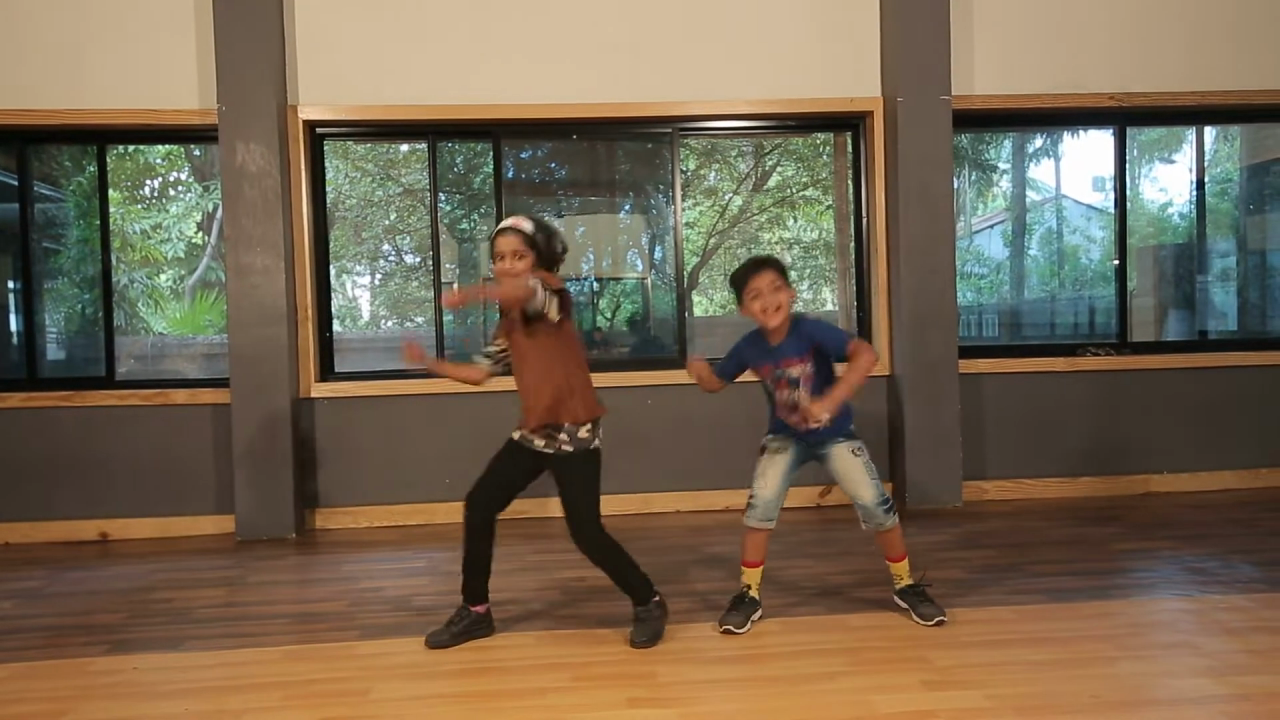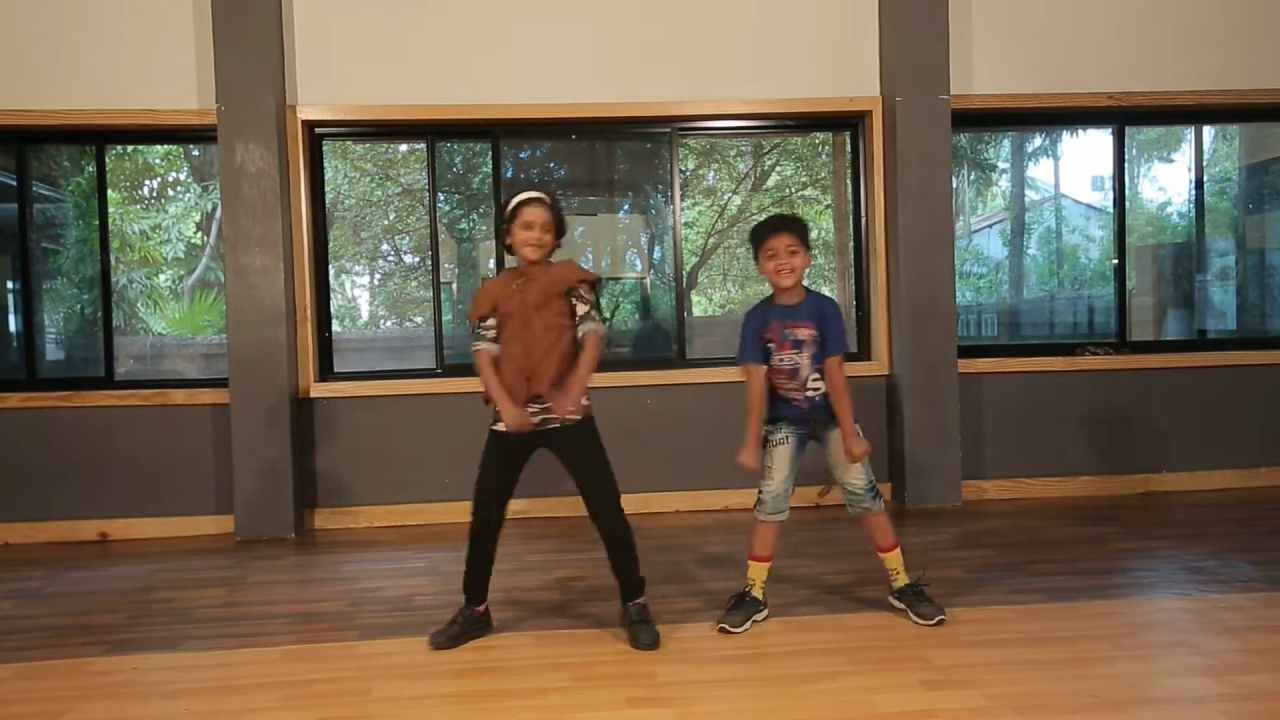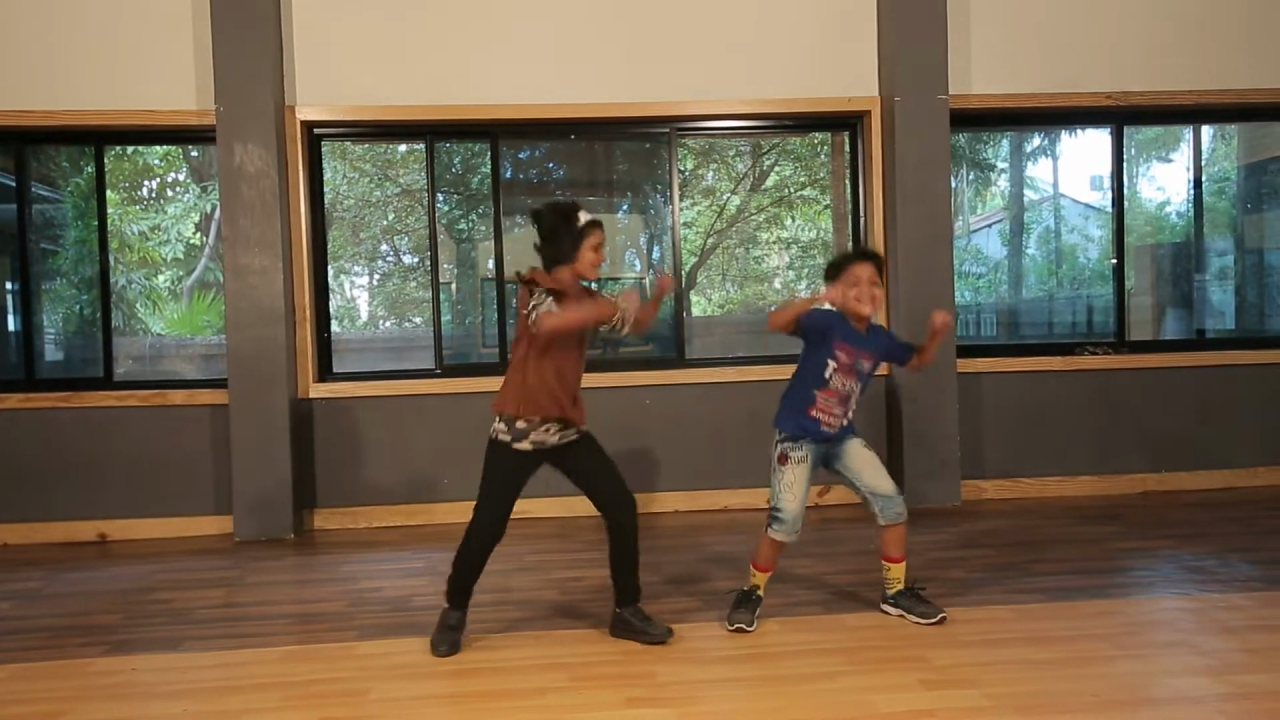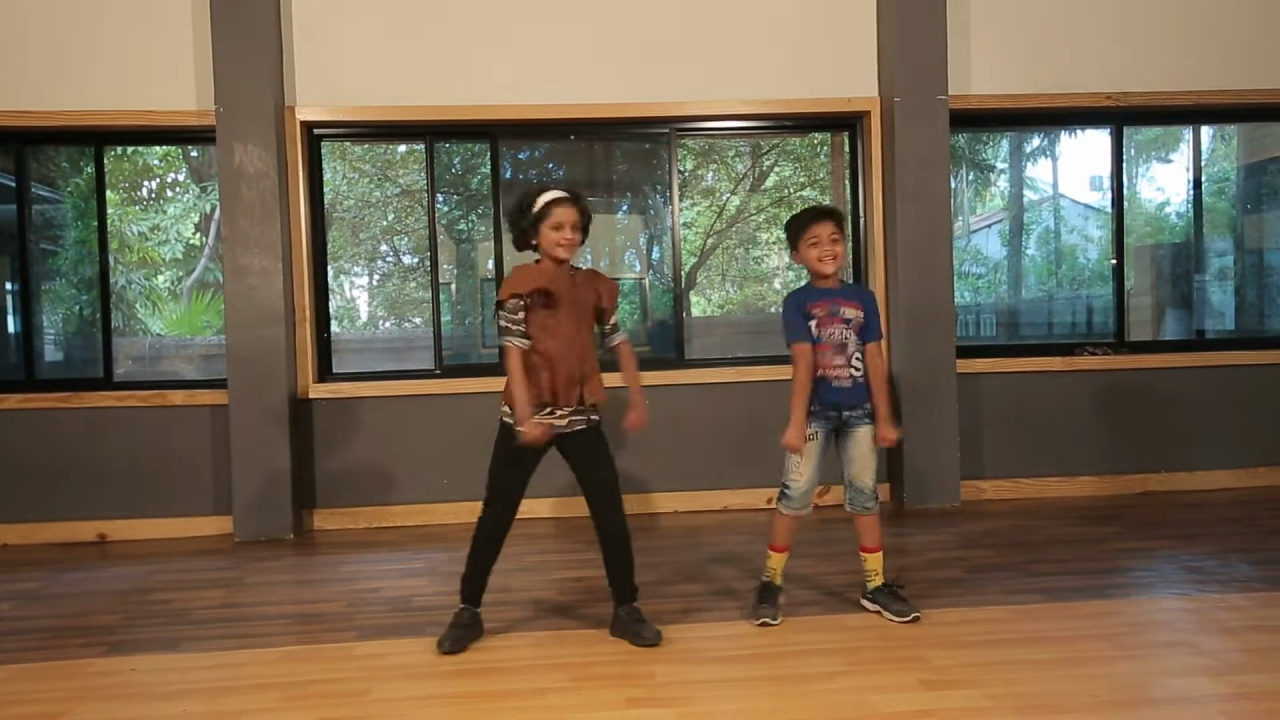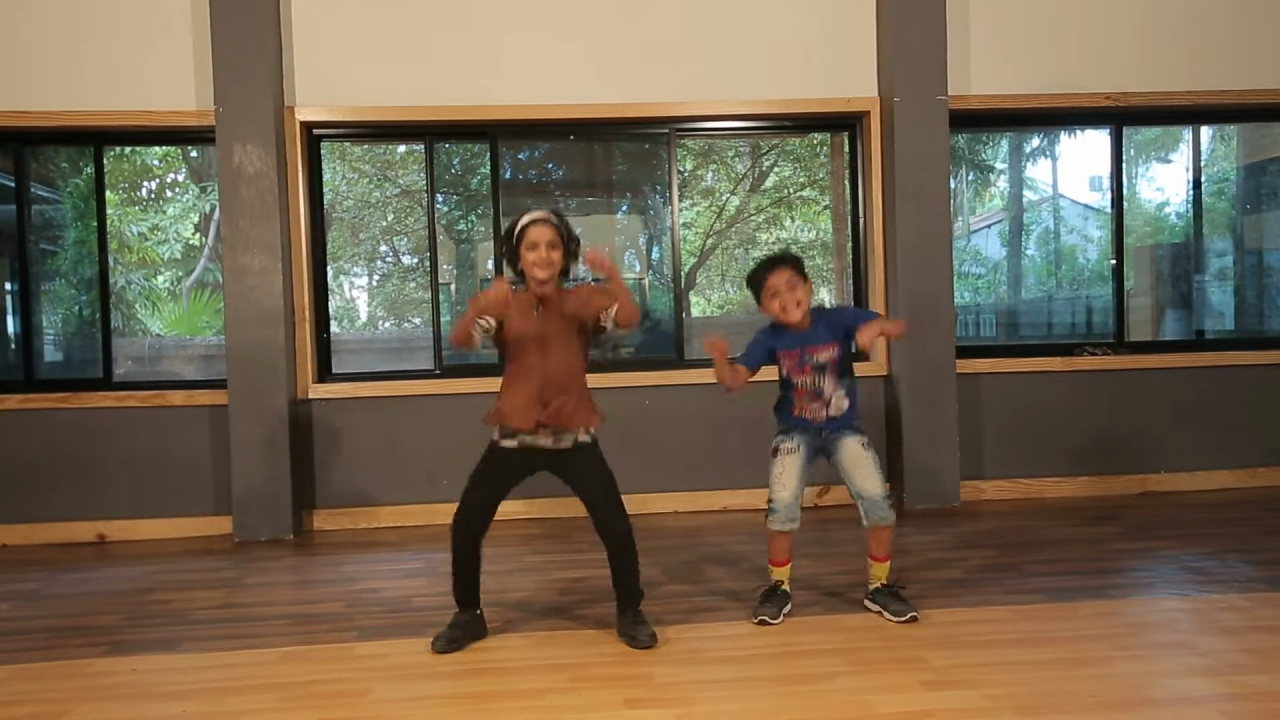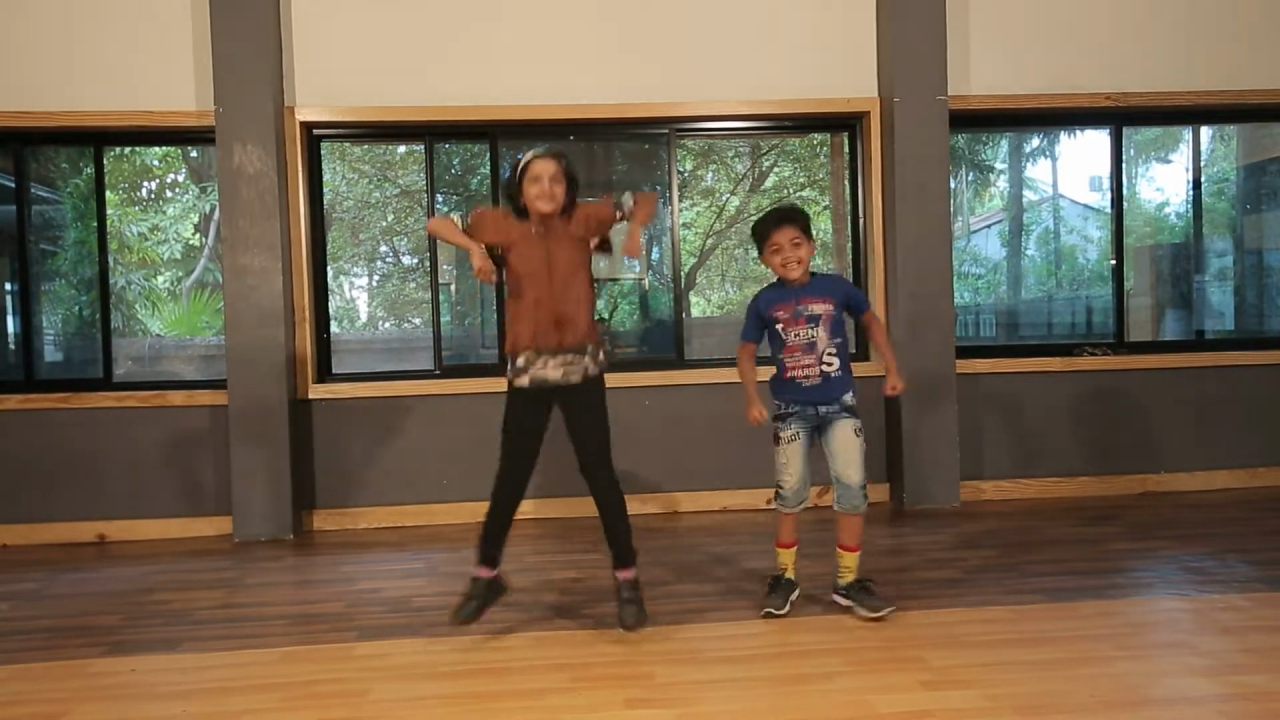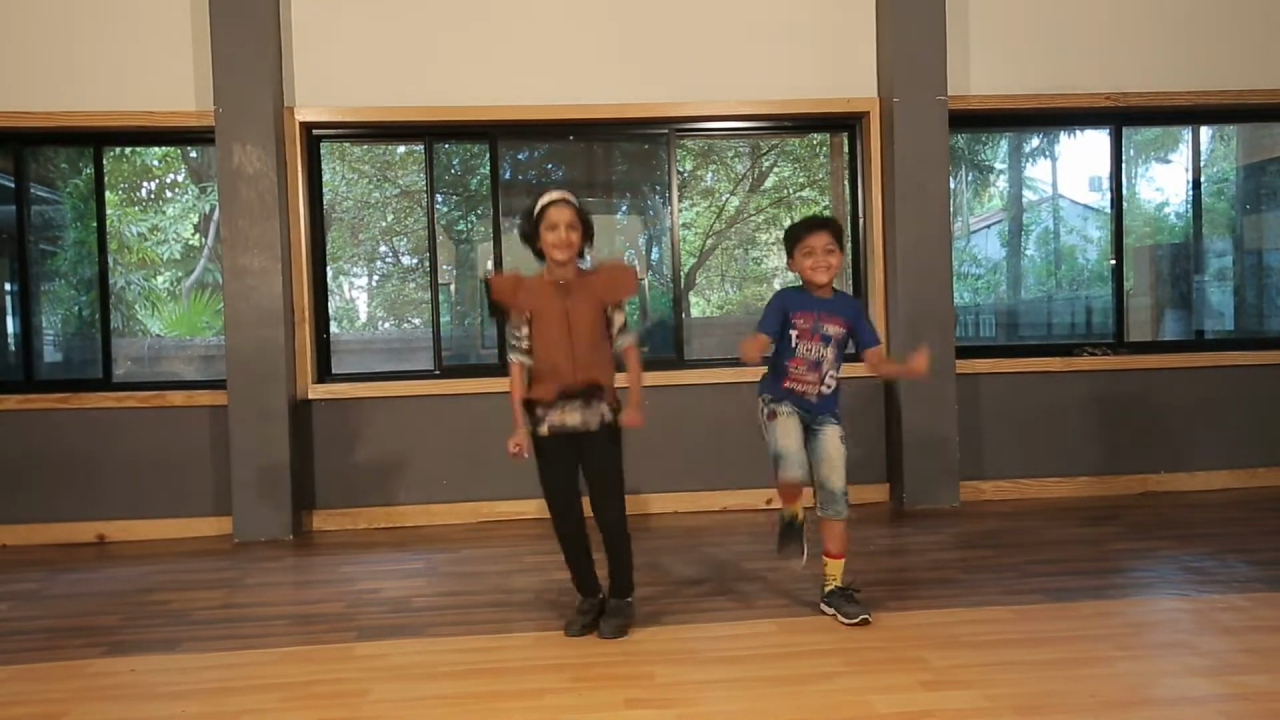
dt=0.3s
person 1, frame 1
left shoulder: (548, 295)
right shoulder: (509, 320)
left elbow: (523, 288)
right elbow: (480, 372)
left wrist: (471, 294)
right wrist: (429, 363)
left hip: (574, 433)
right hip: (534, 432)
left knee: (585, 531)
right knee: (478, 506)
left ankle: (648, 604)
right ankle: (475, 610)
person 1, frame 2
left shoulder: (569, 277)
right shoulder: (495, 291)
left elbow: (593, 336)
right elbow: (484, 353)
left wrist: (574, 385)
right wrist: (500, 400)
left hip: (567, 412)
right hip: (513, 417)
left knee: (607, 507)
right knee: (486, 512)
left ankle: (635, 604)
right ankle: (474, 610)
person 1, frame 3
left shoulder: (584, 298)
right shoulder: (541, 287)
left elbow: (636, 324)
right elbow: (547, 324)
left wrist: (658, 296)
right wrist: (609, 309)
left hip: (566, 427)
right hip: (520, 429)
left knee: (622, 507)
right knee: (488, 524)
left ankle: (627, 609)
right ankle: (454, 611)
person 1, frame 4
left shoulder: (593, 284)
right shoulder: (522, 282)
left elbow: (617, 341)
right elbow: (513, 351)
left wrist: (637, 397)
right wrist: (524, 412)
left hip: (582, 415)
right hip: (525, 415)
left knee: (610, 513)
right knee: (496, 515)
left ankle: (625, 609)
right ankle: (469, 612)
person 1, frame 5
left shoulder: (582, 301)
right shoulder: (503, 305)
left elbow: (630, 319)
right elbow: (459, 340)
left wrist: (611, 276)
right wrist: (481, 307)
left hip: (572, 436)
right hip: (515, 437)
left knee: (615, 525)
right knee: (467, 522)
left ankle: (629, 611)
right ankle: (468, 614)
person 1, frame 6
left shoulder: (584, 221)
right shoulder: (504, 230)
left elbow: (644, 202)
right elbow: (436, 224)
left wrist: (638, 232)
right wrist: (471, 247)
left hip: (581, 369)
right hip: (528, 371)
left knee: (600, 475)
right knee: (511, 479)
left ankle: (626, 579)
right ankle: (486, 576)
person 1, frame 7
left shoulder: (604, 283)
right shoulder: (523, 293)
left elbow: (628, 347)
right elbow: (519, 362)
left wrist: (635, 402)
right wrist: (519, 425)
left hip: (598, 415)
right hip: (548, 416)
left knee: (609, 512)
right knee: (565, 516)
left ankle: (620, 600)
right ankle: (588, 595)
person 2, frame 1
left shoulder: (812, 331)
right shoulder: (747, 348)
left elbow: (866, 354)
right elbow: (715, 382)
left wrist: (832, 399)
right wrist: (700, 372)
left hip: (834, 433)
right hip: (785, 436)
left knee: (876, 508)
right knee: (759, 509)
left ankle: (906, 586)
right ankle: (748, 595)
person 2, frame 2
left shoulder: (825, 308)
right shoulder: (756, 318)
left elbow: (836, 372)
right elbow: (755, 381)
left wrist: (849, 431)
right wrist: (750, 441)
left hip: (832, 415)
right hip: (784, 419)
left knee: (865, 494)
right knee: (771, 501)
left ankle: (902, 585)
right ankle: (753, 594)
person 2, frame 3
left shoulder: (879, 338)
right shoulder: (823, 322)
left elbow: (919, 360)
right elbow: (776, 322)
left wrist: (936, 333)
right wrist: (818, 300)
left hip: (843, 438)
right hip: (798, 436)
left knee: (891, 504)
right knee: (785, 521)
left ankle: (896, 591)
right ankle: (752, 592)
person 2, frame 4
left shoulder: (863, 298)
right shoulder: (797, 301)
left elbow: (875, 359)
right elbow: (801, 362)
left wrist: (884, 417)
right wrist: (795, 421)
left hip: (858, 410)
right hip: (814, 410)
left knee: (864, 495)
right knee: (795, 495)
left ankle: (875, 586)
right ankle: (771, 581)
person 2, frame 5
left shoulder: (839, 319)
right shoulder: (769, 339)
left elbow: (897, 327)
right elbow: (734, 379)
left wrist: (877, 328)
right wrist: (719, 359)
left hip: (843, 428)
right hip: (796, 431)
left knee: (879, 506)
right knee: (781, 511)
left ankle: (878, 587)
right ankle: (779, 588)
person 2, frame 6
left shoulder: (838, 287)
right shoulder: (764, 301)
left elbow: (871, 320)
right elbow: (746, 352)
left wrist: (891, 368)
right wrist: (753, 397)
left hip: (838, 404)
right hip: (790, 408)
left knee: (851, 489)
right knee: (789, 495)
left ankle: (849, 582)
right ankle: (784, 578)
person 2, frame 7
left shoulder: (852, 309)
right shoulder: (784, 301)
left elbow: (876, 362)
right elbow: (758, 345)
left wrist: (908, 367)
right wrist: (750, 348)
left hip: (824, 412)
right hip: (781, 402)
left knee: (834, 495)
right knee: (791, 469)
left ankle: (835, 588)
right ankle: (791, 517)
